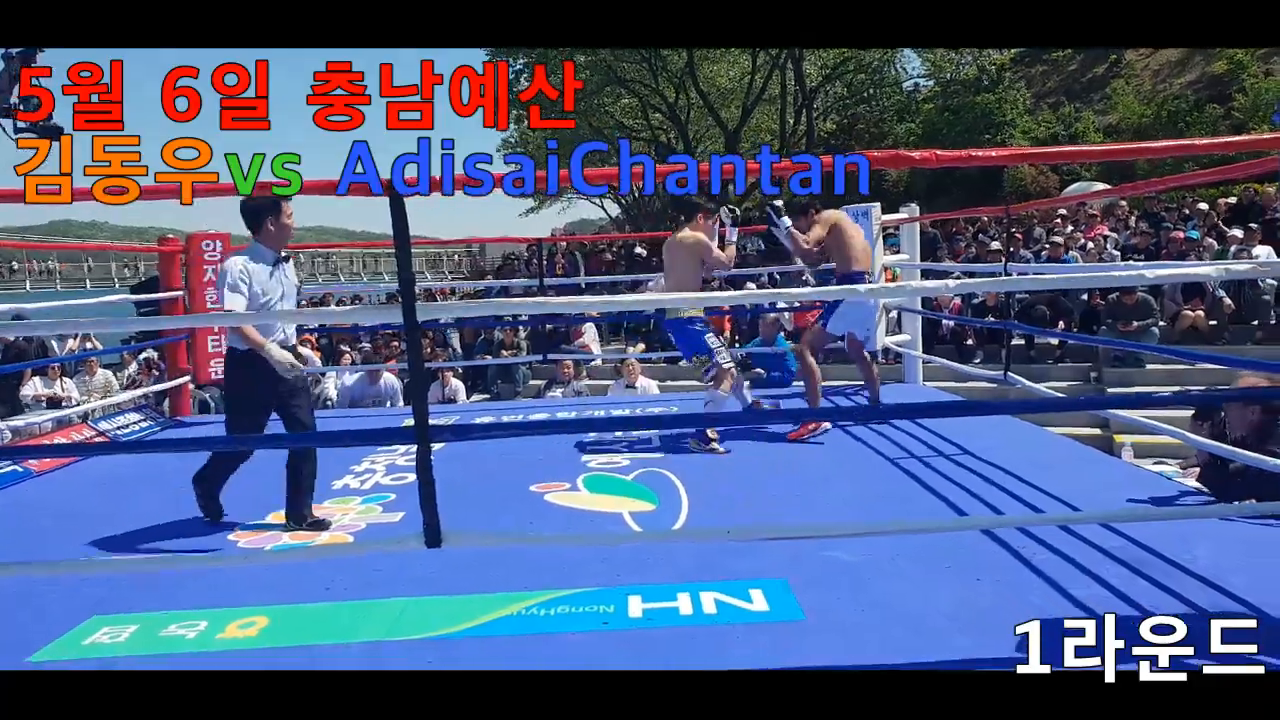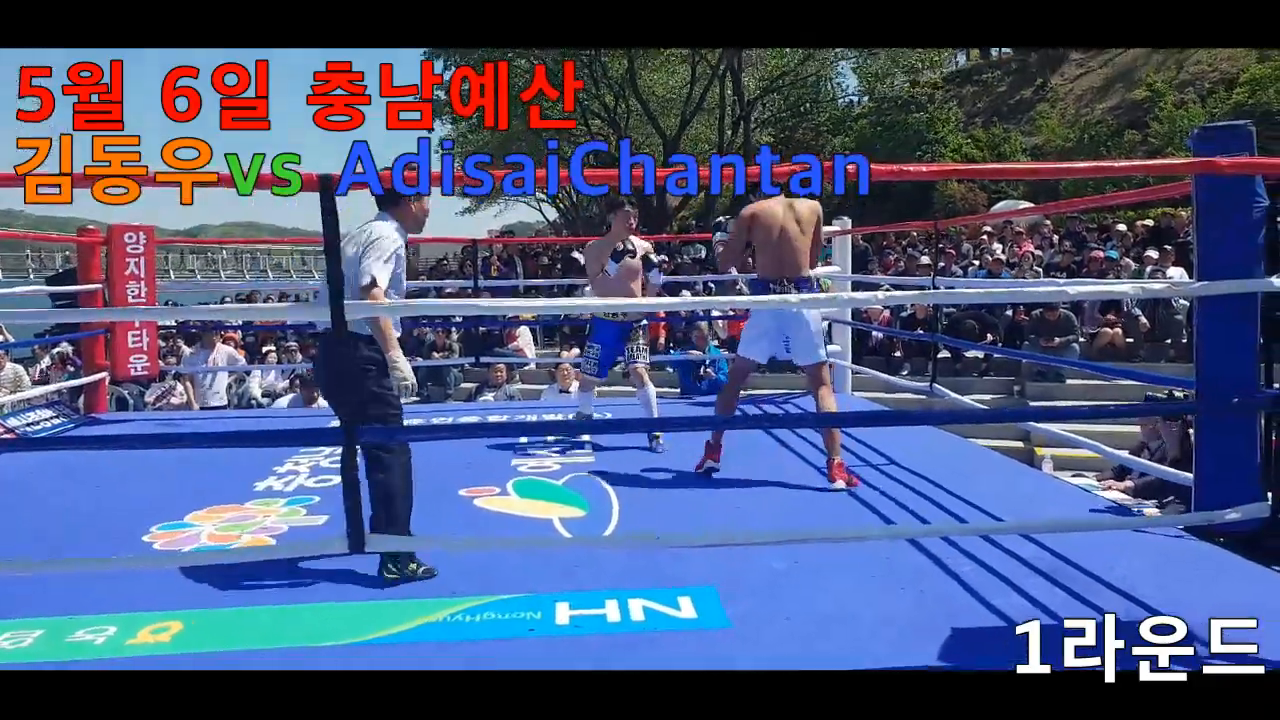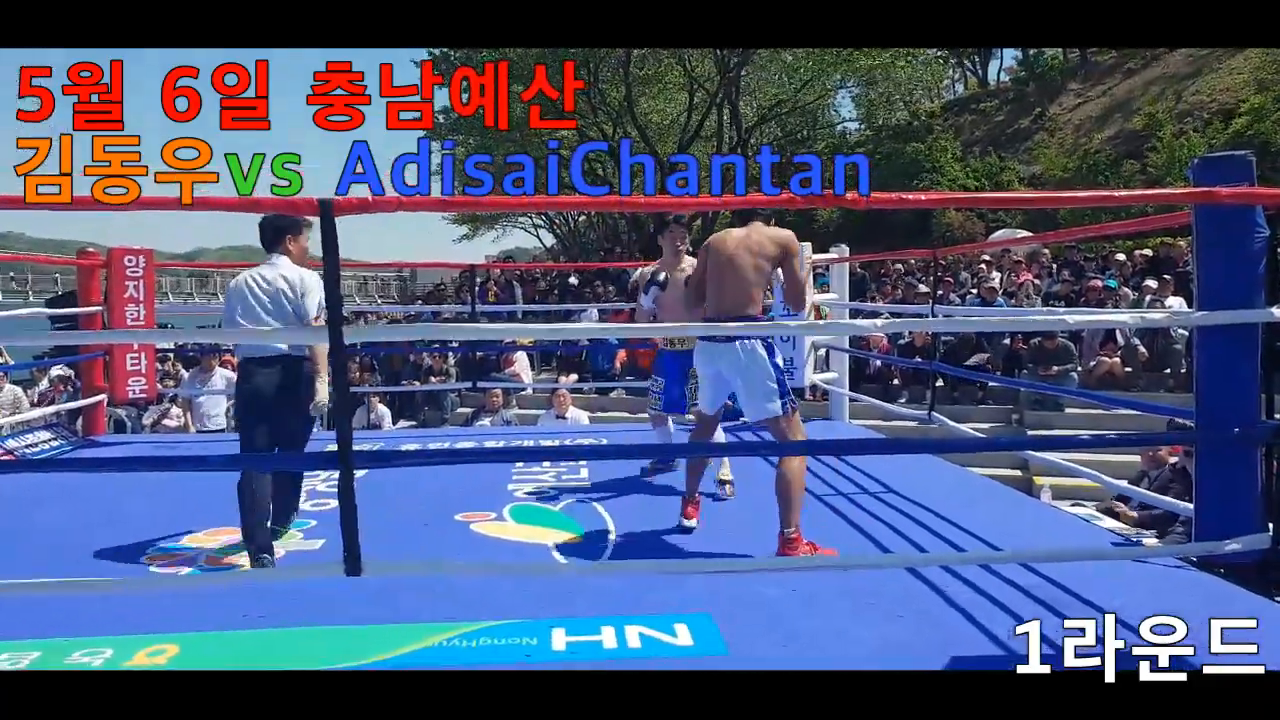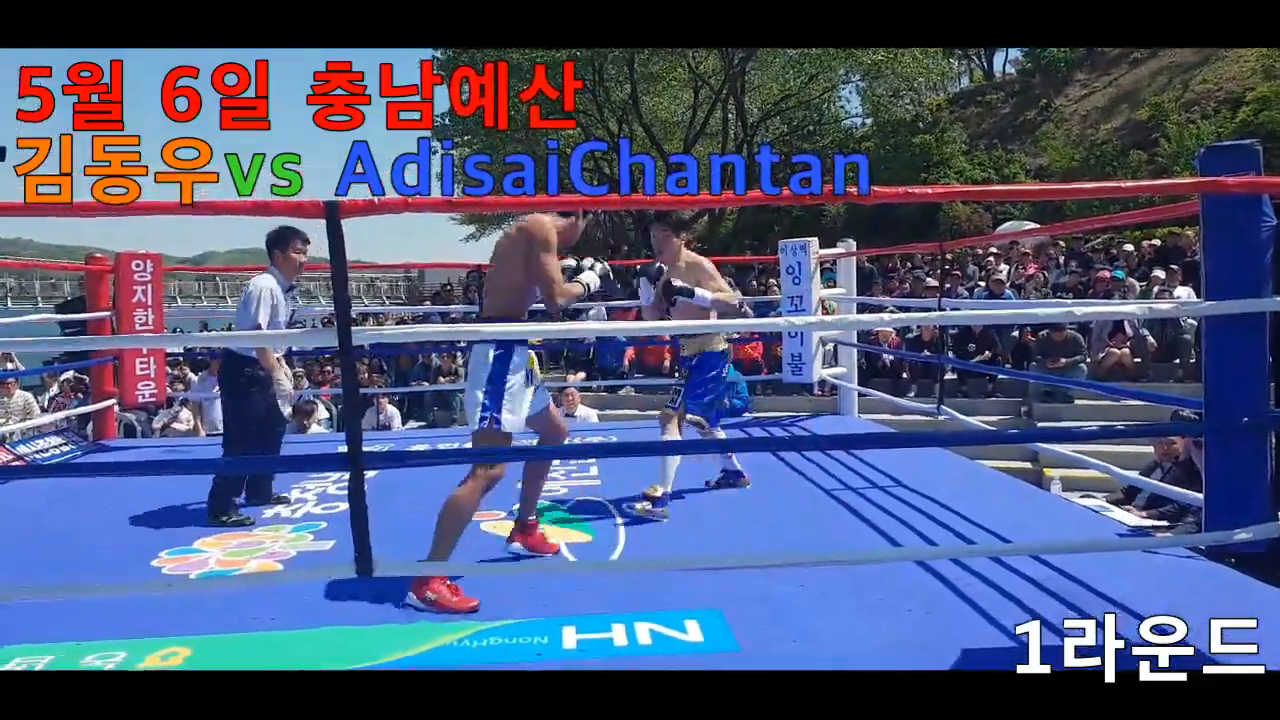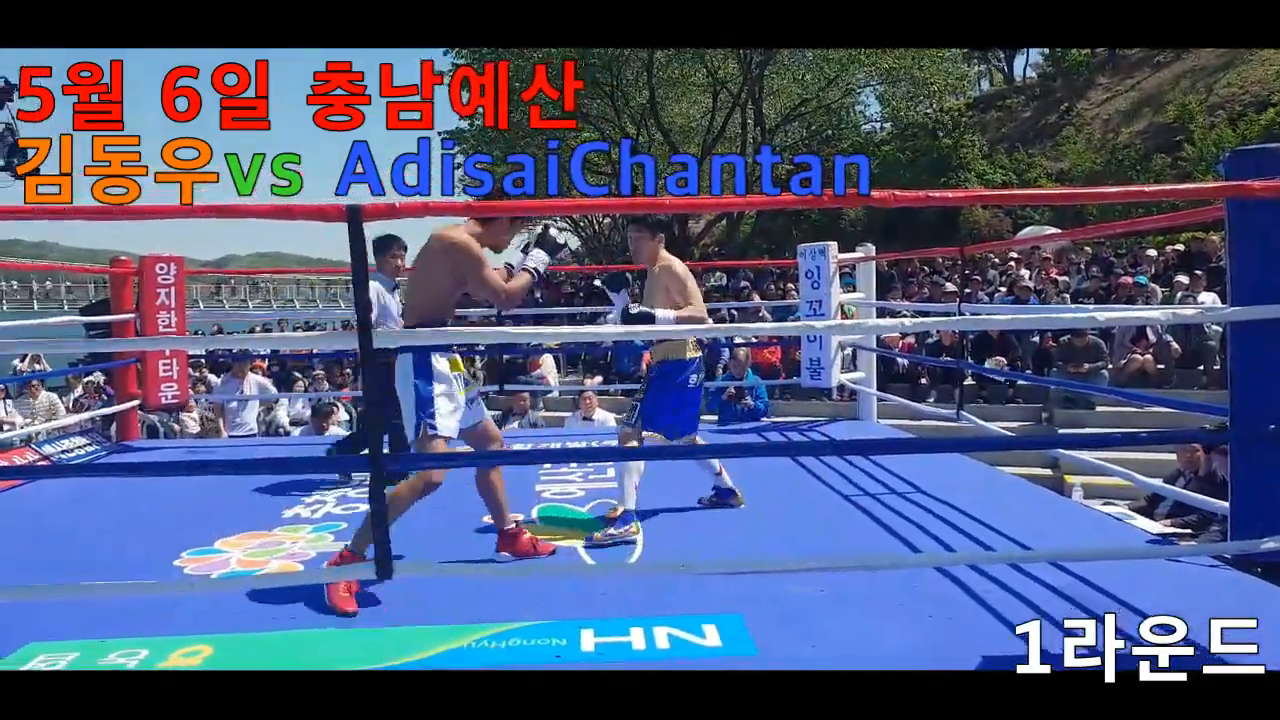
dt=1s
person 1, frame 1
left shoulder: (828, 216)
right shoulder: (839, 223)
left elbow: (806, 248)
right elbow: (813, 259)
left wrist: (784, 222)
right wrist: (784, 233)
left knee: (804, 348)
right knee: (857, 352)
left ankle: (815, 419)
right ankle: (875, 405)
person 1, frame 2
left shoulder: (751, 212)
right shoulder: (812, 208)
left elbow: (725, 262)
left wrist: (719, 240)
right hip: (803, 298)
left knee: (735, 377)
right knee: (821, 385)
left ankle: (713, 452)
right ankle: (836, 467)
person 1, frame 3
left shoulder: (714, 242)
right shoulder: (783, 238)
left elbow: (694, 301)
right elbow: (798, 303)
left hip: (708, 343)
right hip: (747, 343)
left knee: (705, 424)
right knee: (793, 441)
left ankle: (690, 505)
right ankle: (790, 542)
person 1, frame 4
left shoulder: (522, 232)
right shoulder: (541, 227)
right elbow: (556, 298)
left wrist: (568, 275)
right wrist: (590, 279)
left hip: (512, 350)
right hip: (503, 351)
left knee: (554, 431)
right knee: (488, 469)
left ankle: (525, 530)
right ankle: (427, 580)
person 1, frame 5
left shoulder: (457, 243)
right shoulder: (458, 244)
left elbow: (487, 289)
right elbow: (505, 298)
left wrist: (526, 261)
right wrist: (540, 257)
left hip: (441, 359)
right hip: (423, 362)
left knee: (491, 444)
right knee: (430, 474)
left ankle: (511, 537)
right ankle: (348, 561)
person 2, frame 1
left shoulder: (285, 262)
right shoulder: (240, 267)
right elbow: (235, 321)
right wrist: (270, 352)
left hip: (286, 361)
right hip: (249, 364)
left knee: (304, 433)
right knee: (241, 441)
left ankle: (299, 513)
right ankle: (206, 489)
person 2, frame 2
left shoulder: (367, 234)
right shoulder: (387, 238)
right elbow: (373, 296)
right wrist: (395, 355)
left hip: (336, 350)
right hip: (357, 352)
left knee: (370, 448)
right knee: (391, 452)
left ankle: (372, 540)
right ankle: (396, 557)
person 2, frame 3
left shoulder: (239, 283)
right shoulder: (306, 279)
right elbow: (316, 331)
right wrist: (322, 379)
left hip: (253, 376)
right hip: (293, 373)
left knee: (255, 465)
right knee: (291, 454)
left ankle: (260, 549)
right ankle: (280, 521)
person 2, frame 4
left shoulder: (281, 288)
right shoulder: (264, 286)
left wrist: (282, 368)
right wrist: (277, 376)
left hip: (256, 371)
right hip: (242, 371)
left knee: (273, 428)
right knee: (240, 440)
left ankle: (259, 490)
right ankle: (221, 507)
person 2, frame 5
left shoulder: (391, 288)
right shoulder: (373, 288)
left hip: (388, 359)
right hip: (379, 360)
left knee: (385, 416)
right knee: (393, 416)
left ankle: (340, 452)
person 3, frame 1
left shoulder: (672, 243)
right shoulder: (695, 239)
left elbow: (705, 267)
right elbow: (727, 264)
left wrist: (722, 230)
right wrist: (731, 231)
left hip: (680, 319)
right hip: (686, 319)
left knee: (728, 366)
right knee: (725, 373)
left ankle: (750, 406)
right ankle: (703, 435)
person 3, frame 2
left shoulder: (644, 247)
right shoulder: (595, 248)
left elbow: (652, 291)
right elbow: (595, 288)
left wrist: (655, 272)
right wrist: (614, 263)
left hip: (635, 320)
right hip: (605, 321)
left knee: (638, 373)
right knee: (588, 378)
left ankle: (654, 430)
right ankle: (584, 416)
person 3, frame 3
right shoulder: (648, 275)
right elbow: (641, 320)
right wrist: (649, 292)
left hip: (696, 349)
right hip: (667, 352)
right knee: (657, 413)
left ankle: (724, 474)
right ankle: (667, 457)
person 3, frame 4
left shoulder: (698, 266)
right shoulder: (664, 273)
left elbow: (732, 302)
right elbow: (651, 319)
left wrist: (691, 293)
right wrist: (646, 285)
left hip: (708, 352)
right hip: (691, 353)
left knee: (670, 418)
right knee: (702, 419)
left ankle: (659, 497)
right ankle: (734, 472)
person 3, frame 5
left shoulder: (672, 269)
right shoulder: (653, 273)
left elbow: (700, 315)
right elbow: (637, 327)
left wrist: (653, 317)
right wrist: (620, 296)
left hip: (678, 361)
right hip: (670, 362)
left knee: (630, 432)
right knee: (684, 435)
left ankle: (625, 518)
right ankle: (726, 490)
